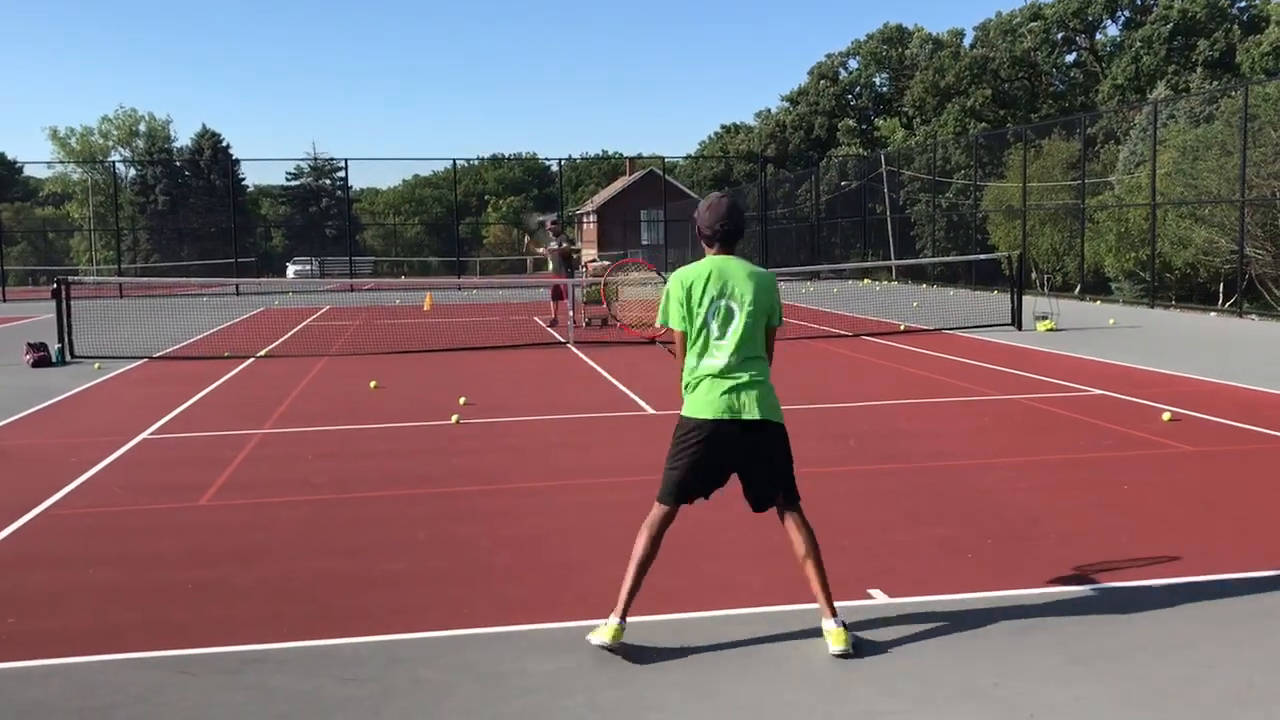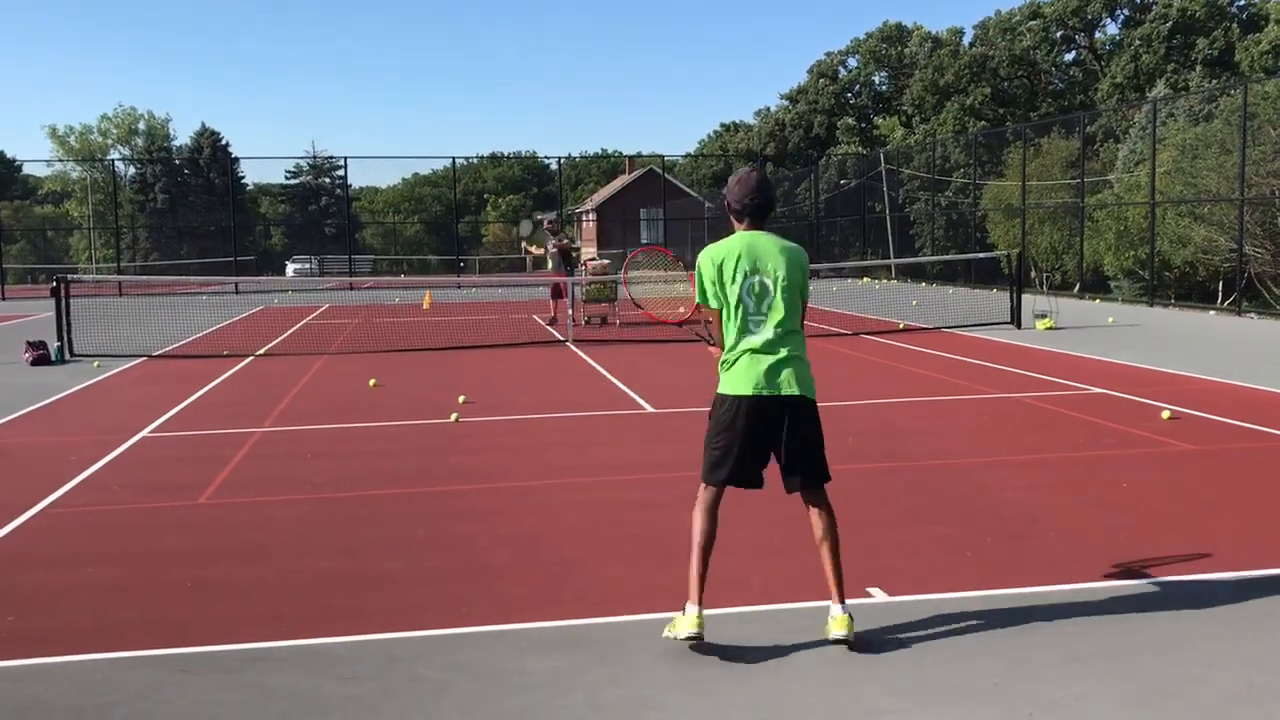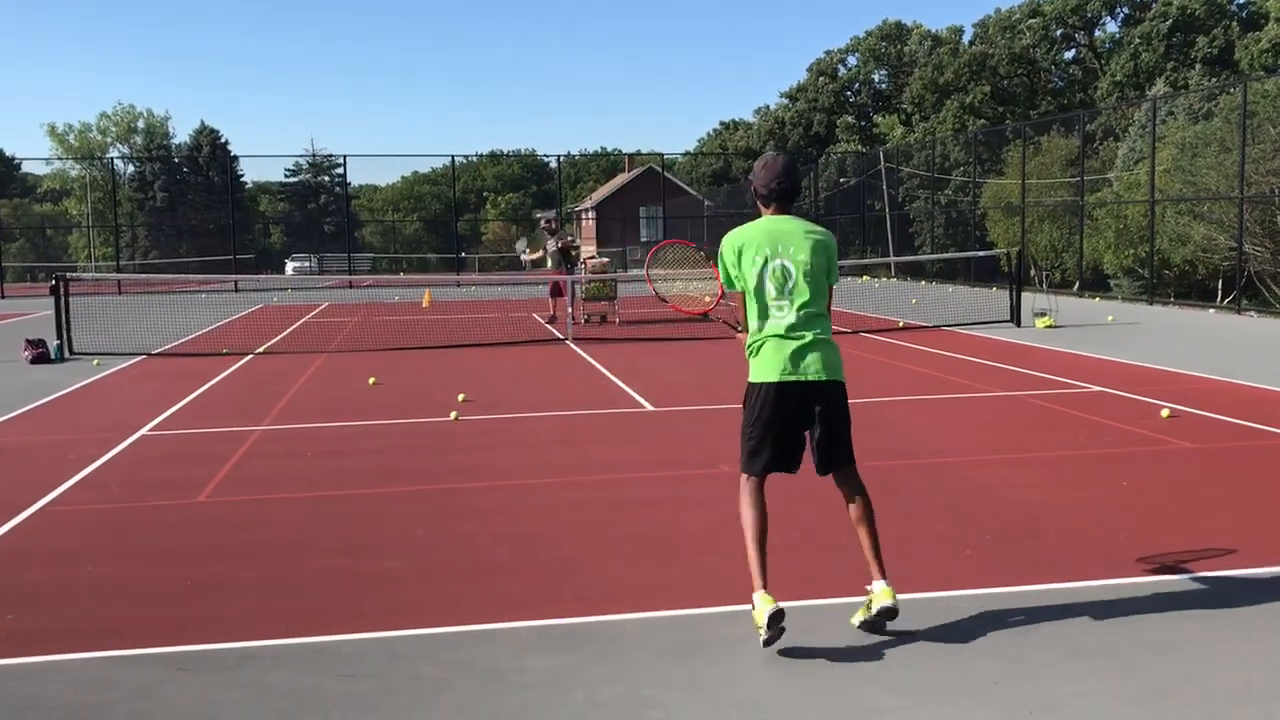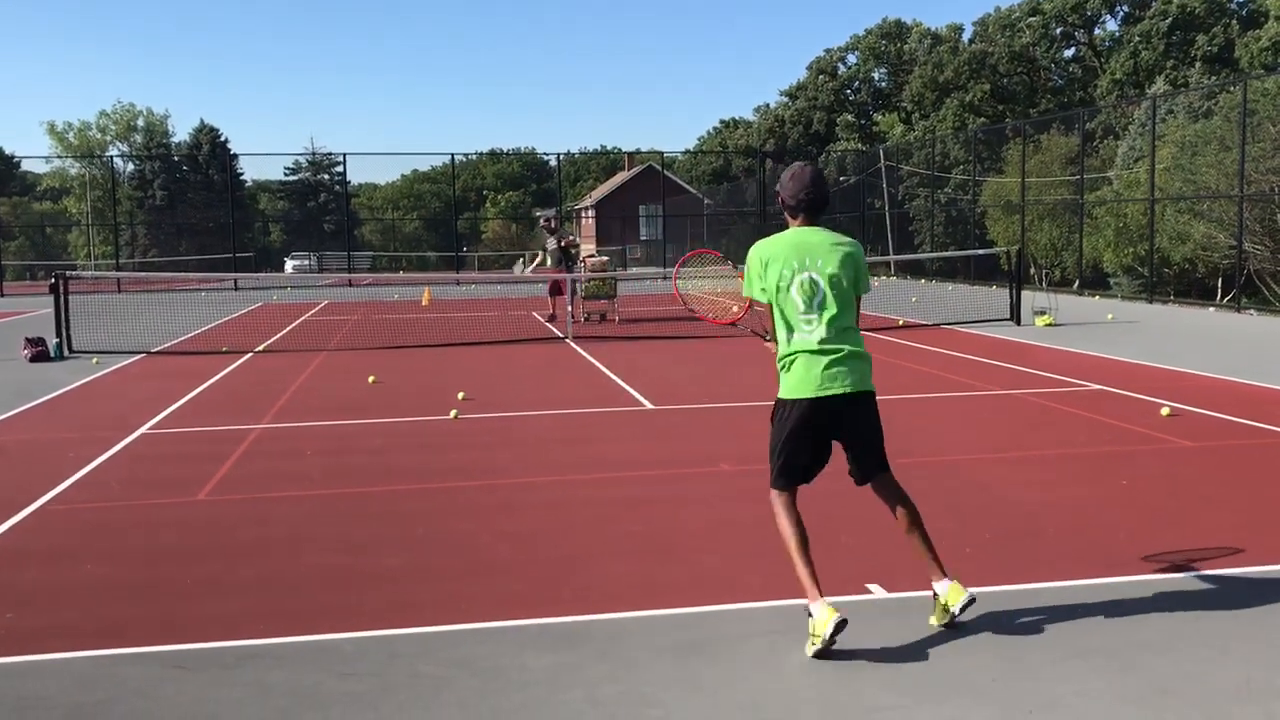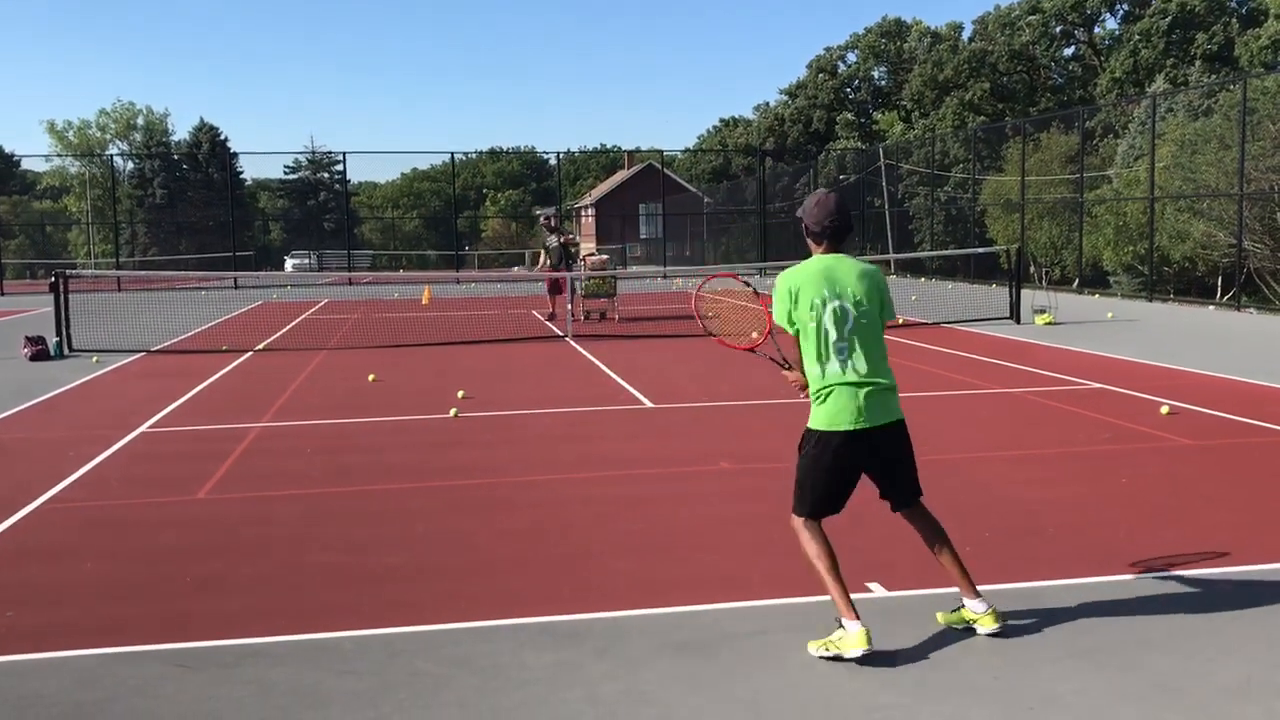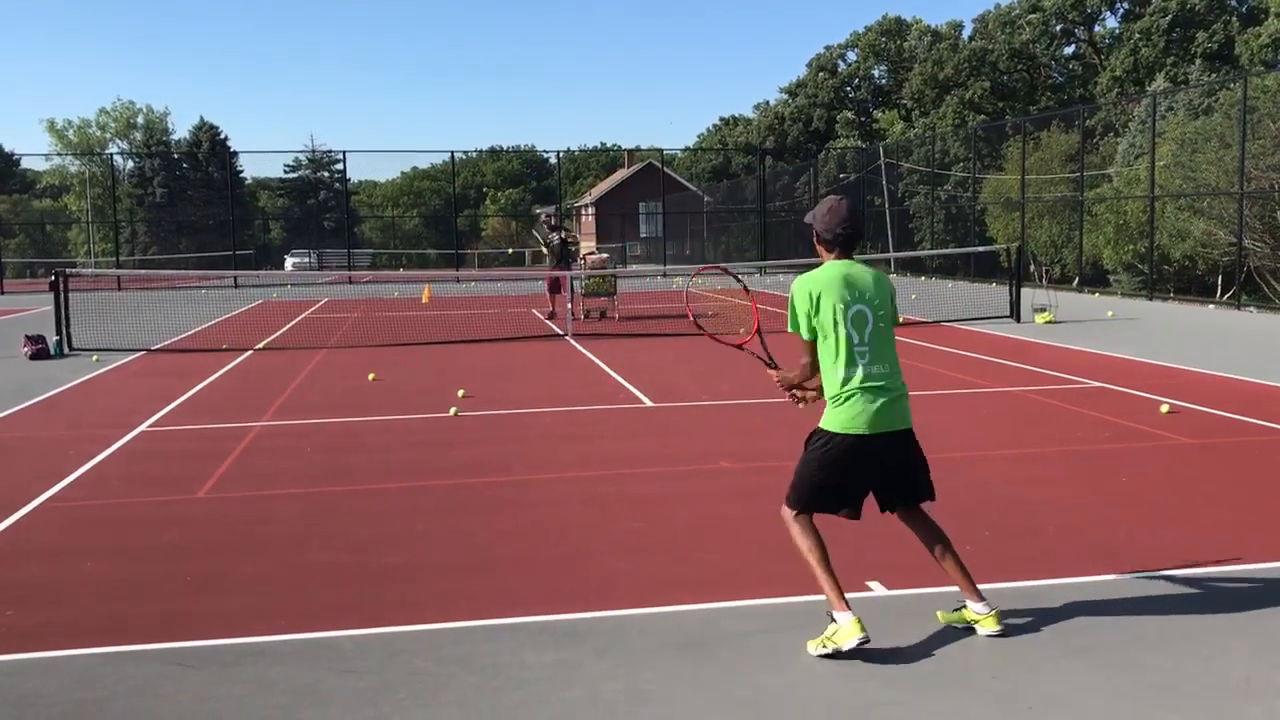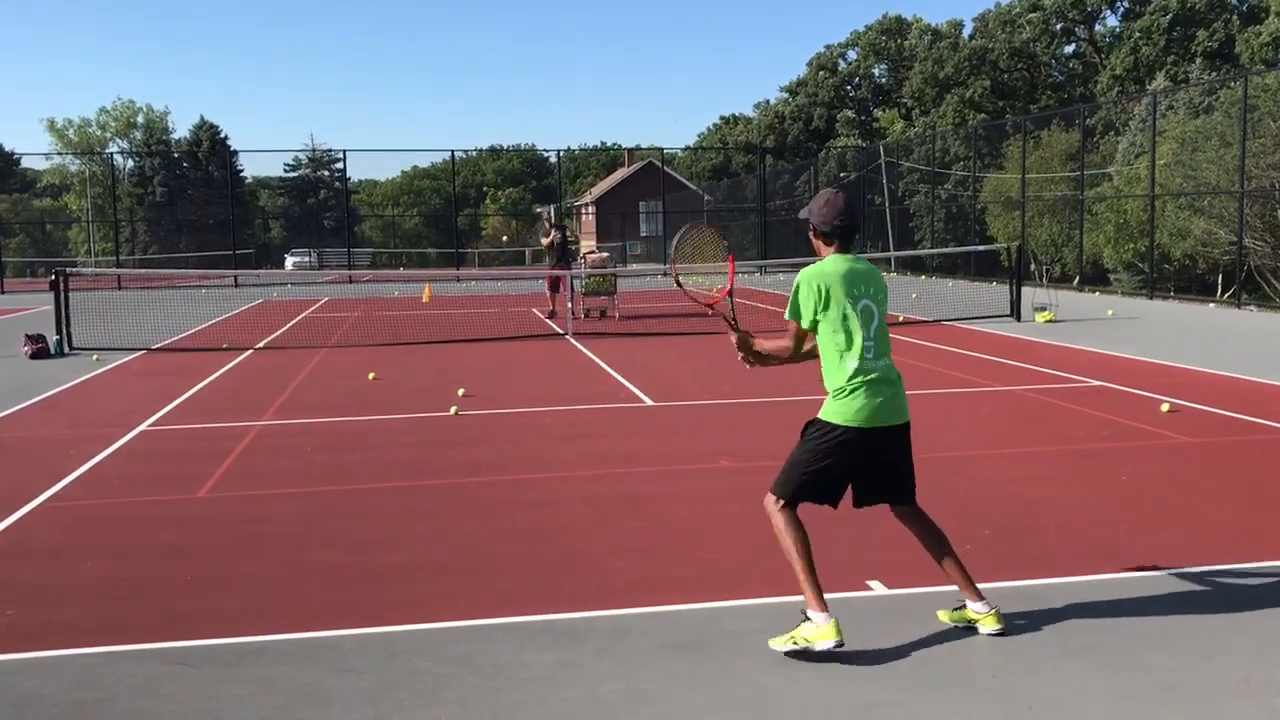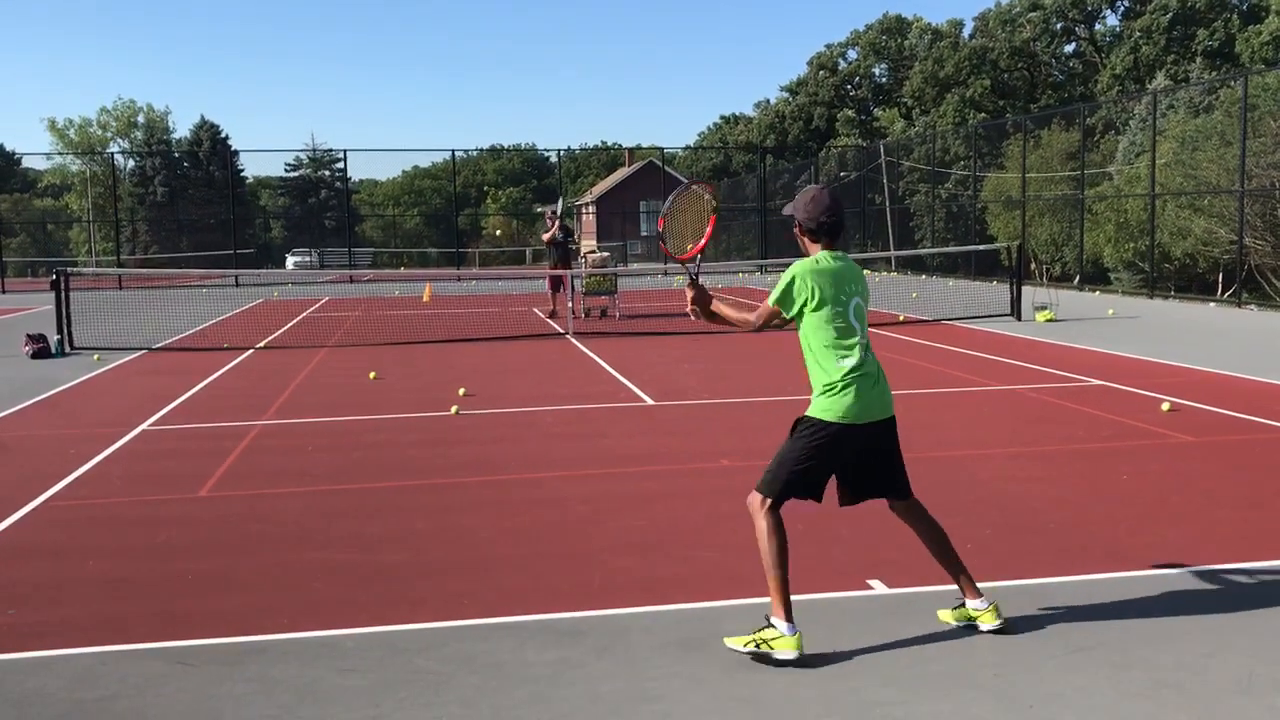
dt=0.1s
person 1, frame 1
left shoulder: (681, 280)
right shoulder: (765, 281)
left elbow: (680, 352)
right elbow: (765, 353)
left hip: (704, 411)
right hip: (759, 411)
left knee: (661, 513)
right knee: (789, 511)
left ankle: (615, 622)
right ankle: (833, 624)
person 1, frame 2
left shoulder: (711, 256)
right shoulder: (796, 256)
left elbow: (716, 325)
left hip: (740, 387)
right hip: (795, 386)
left knee: (708, 493)
right knee: (813, 494)
left ankle: (693, 612)
right ankle: (839, 611)
person 1, frame 3
left shoulder: (735, 241)
right shoulder: (822, 239)
left elbow: (744, 309)
left hip: (770, 374)
right hip: (823, 370)
left knee: (752, 483)
right knee: (846, 477)
left ankle: (763, 600)
right ankle: (880, 589)
person 1, frame 4
left shoulder: (762, 252)
right shoulder: (849, 250)
left elbow: (772, 318)
right elbow: (851, 313)
left hip: (800, 390)
right hip: (853, 383)
left knee: (781, 496)
right knee: (884, 484)
left ankle: (821, 608)
right ankle: (946, 586)
person 1, frame 5
left shoulder: (789, 281)
right shoulder: (872, 277)
left elbow: (803, 350)
left hip: (832, 417)
right hip: (884, 412)
left knee: (805, 519)
right knee: (912, 509)
left ankle: (851, 627)
right ankle: (977, 606)
person 1, frame 6
left shoulder: (808, 285)
right shoulder: (883, 282)
left elbow: (808, 366)
left wrist: (786, 381)
left hip: (849, 424)
right hip: (896, 418)
left knee: (795, 513)
right knee: (913, 514)
left ankle: (845, 619)
right ankle: (979, 606)
person 1, frame 7
left shoulder: (813, 277)
right shoulder: (873, 276)
left elbow: (792, 345)
left wrist: (750, 346)
right wrist: (766, 356)
left hip: (846, 415)
right hip: (892, 411)
left knee: (778, 503)
right knee: (907, 508)
left ankle: (819, 620)
right ankle: (978, 605)
person 1, frame 8
left shoulder: (805, 273)
right shoulder: (851, 271)
left elbow: (759, 322)
right elbow: (787, 319)
left wrist: (710, 307)
right wrist: (720, 309)
left hip: (835, 413)
right hip: (876, 408)
left knee: (762, 503)
right knee: (905, 504)
left ankle: (783, 629)
right ankle: (976, 603)
